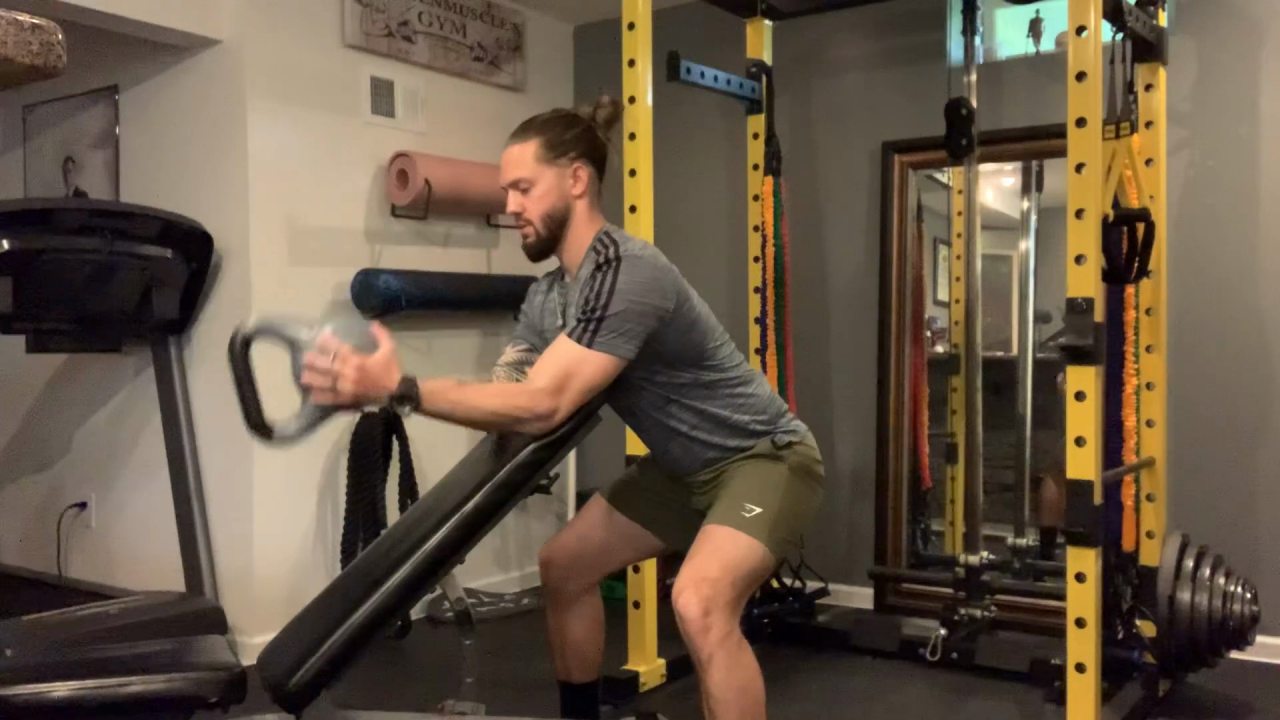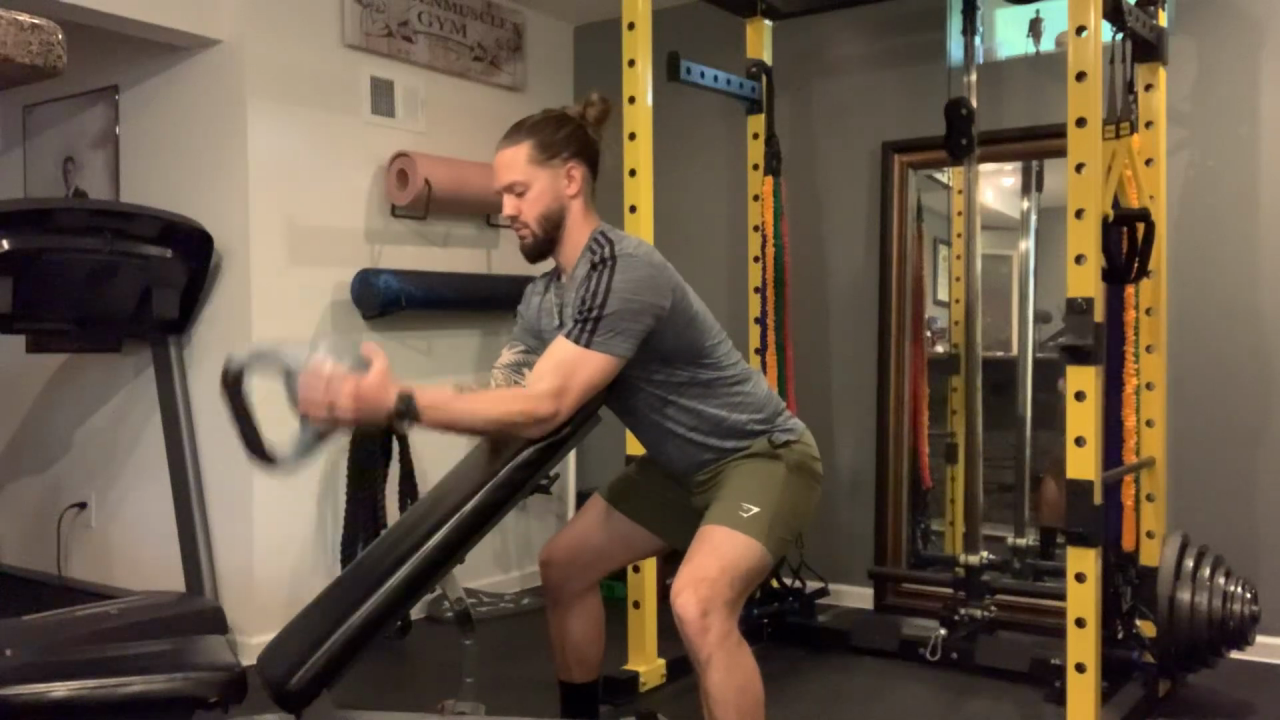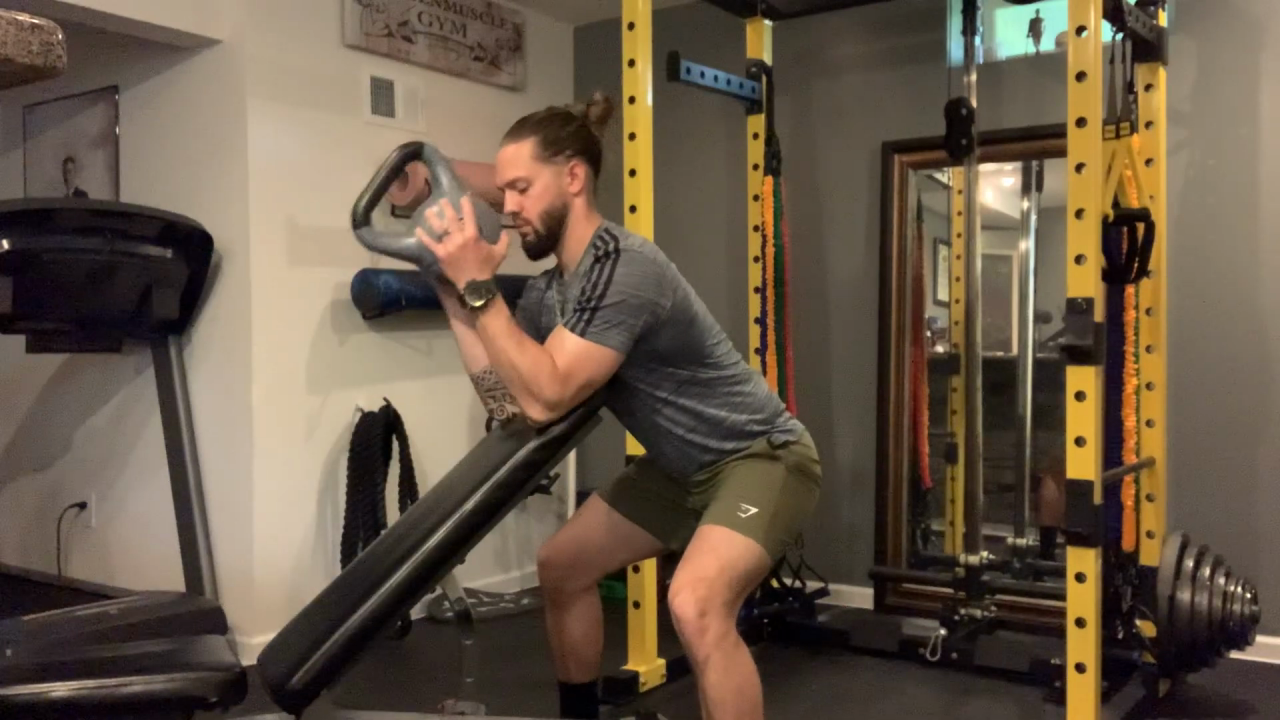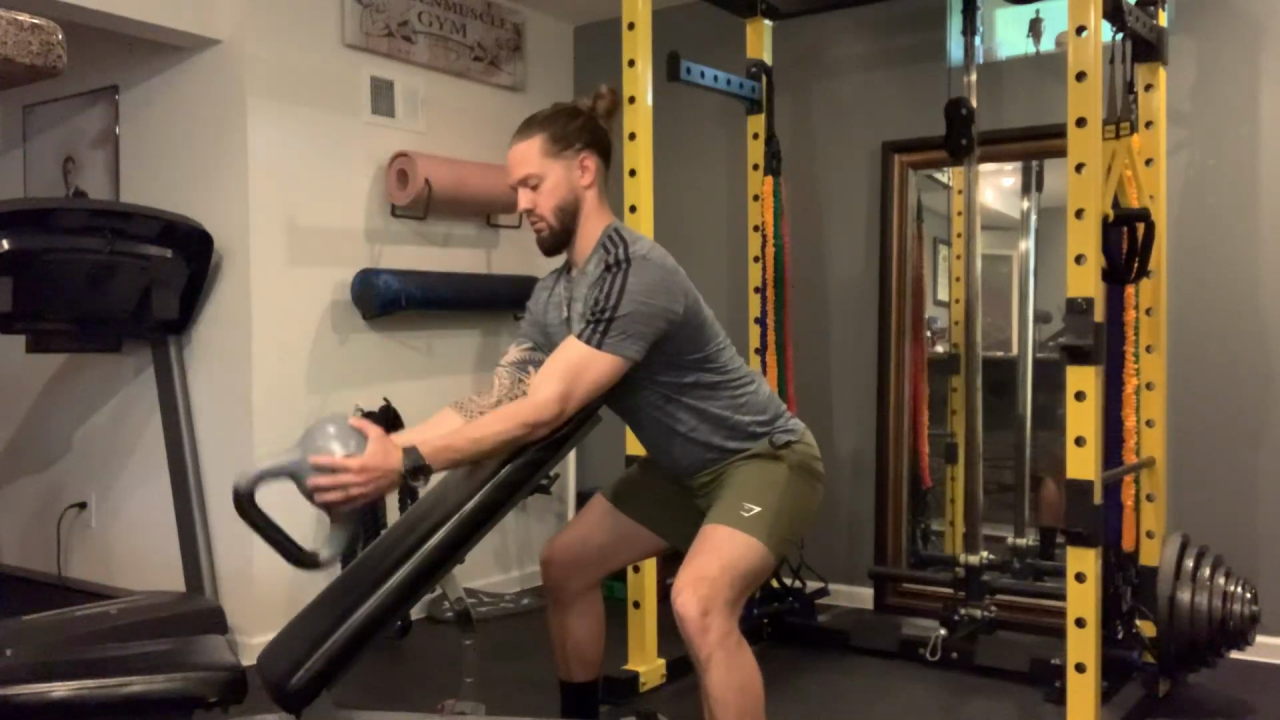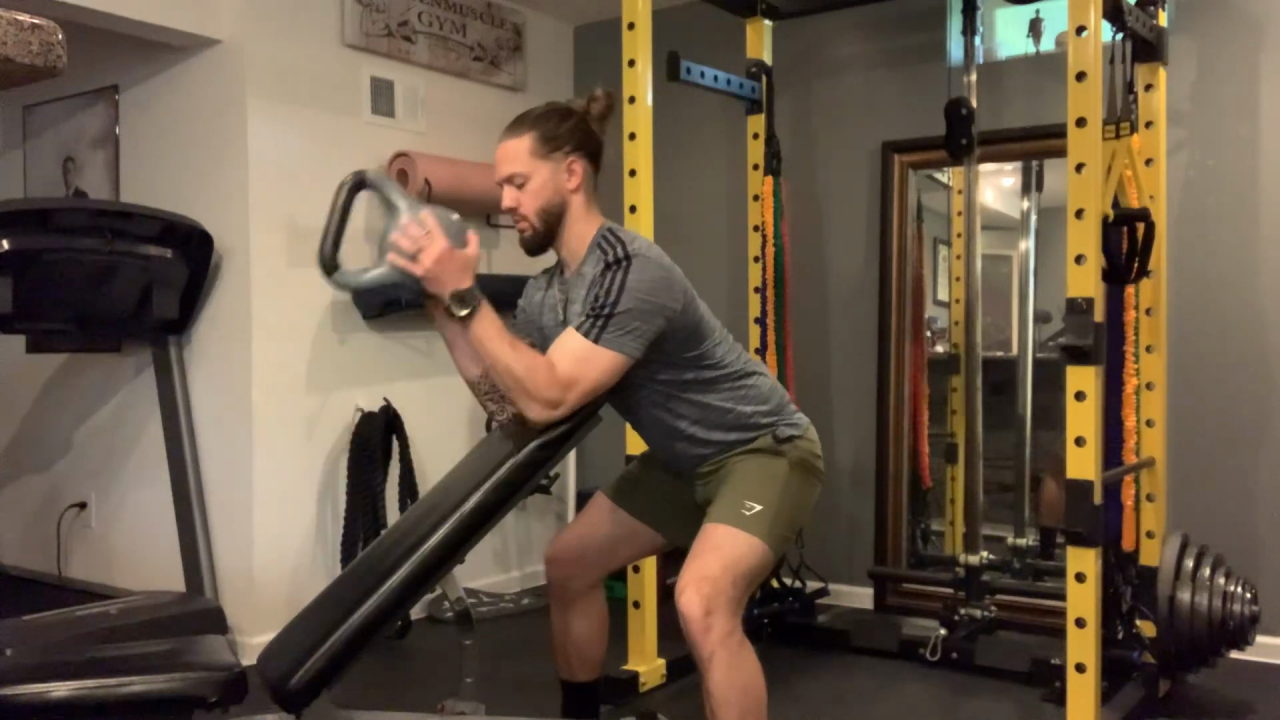
dt=1s
person 1, frame 1
left shoulder: (627, 272)
right shoulder: (547, 297)
left elbow: (539, 406)
right elbow: (505, 395)
left wrist: (398, 386)
right wrist: (384, 384)
left hip: (763, 456)
right hip: (683, 465)
left knee: (699, 604)
right knee: (563, 566)
person 1, frame 2
left shoulder: (623, 272)
right shoulder: (544, 299)
left elbow: (540, 409)
right elbow: (501, 396)
left wrist: (398, 403)
right wrist: (379, 399)
left hip: (762, 455)
right hip: (682, 464)
left knee: (697, 603)
right knee: (563, 566)
person 1, frame 3
left shoulder: (626, 269)
right shoulder: (548, 289)
left elbow: (546, 398)
right elbow: (509, 402)
left wrist: (479, 287)
right wrist: (456, 296)
left hip: (762, 455)
right hip: (681, 464)
left knee: (696, 604)
right knee: (562, 566)
person 1, frame 4
left shoulder: (635, 274)
right shoulder: (554, 296)
left elbow: (543, 411)
right elbow: (499, 399)
left wrist: (405, 461)
right wrist: (388, 444)
left hip: (763, 457)
right hip: (684, 465)
left knee: (698, 603)
right knee: (565, 565)
person 1, frame 5
left shoulder: (631, 271)
right shoulder: (546, 291)
left elbow: (549, 398)
right elbow: (510, 401)
left wrist: (462, 296)
right wrist: (444, 299)
left hip: (763, 449)
right hip: (683, 458)
left knee: (702, 603)
right knee: (569, 563)
